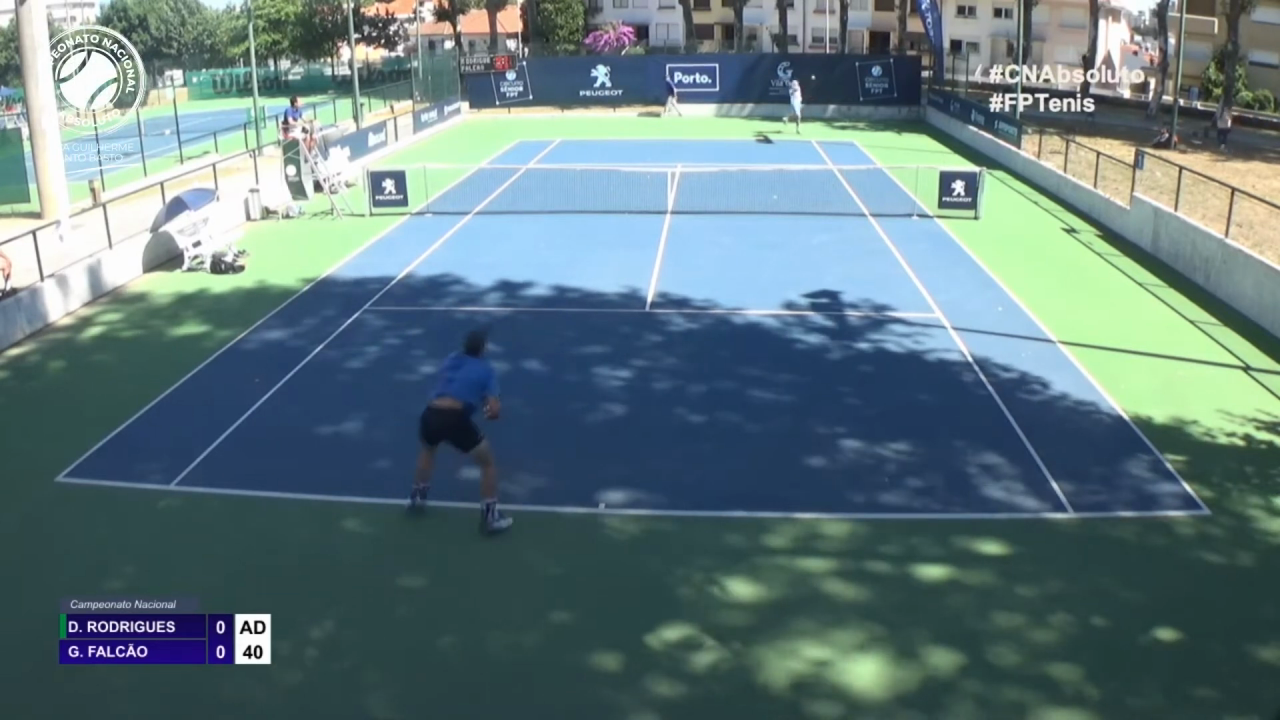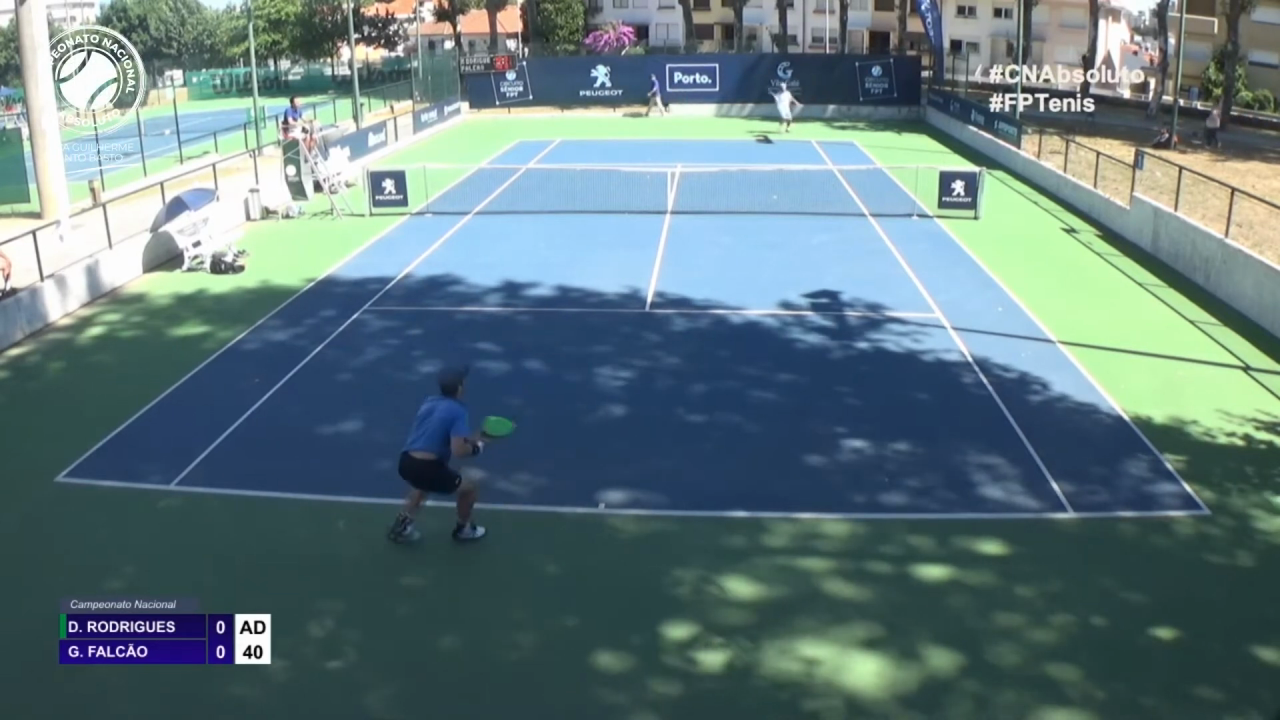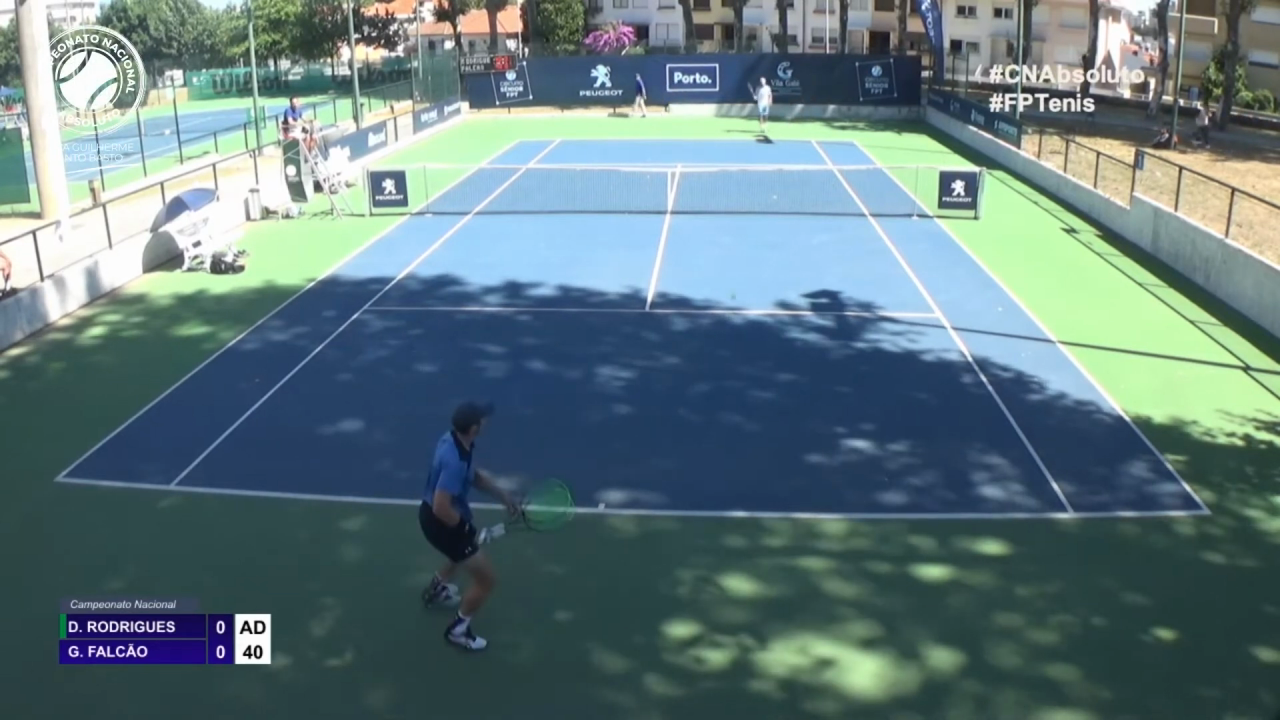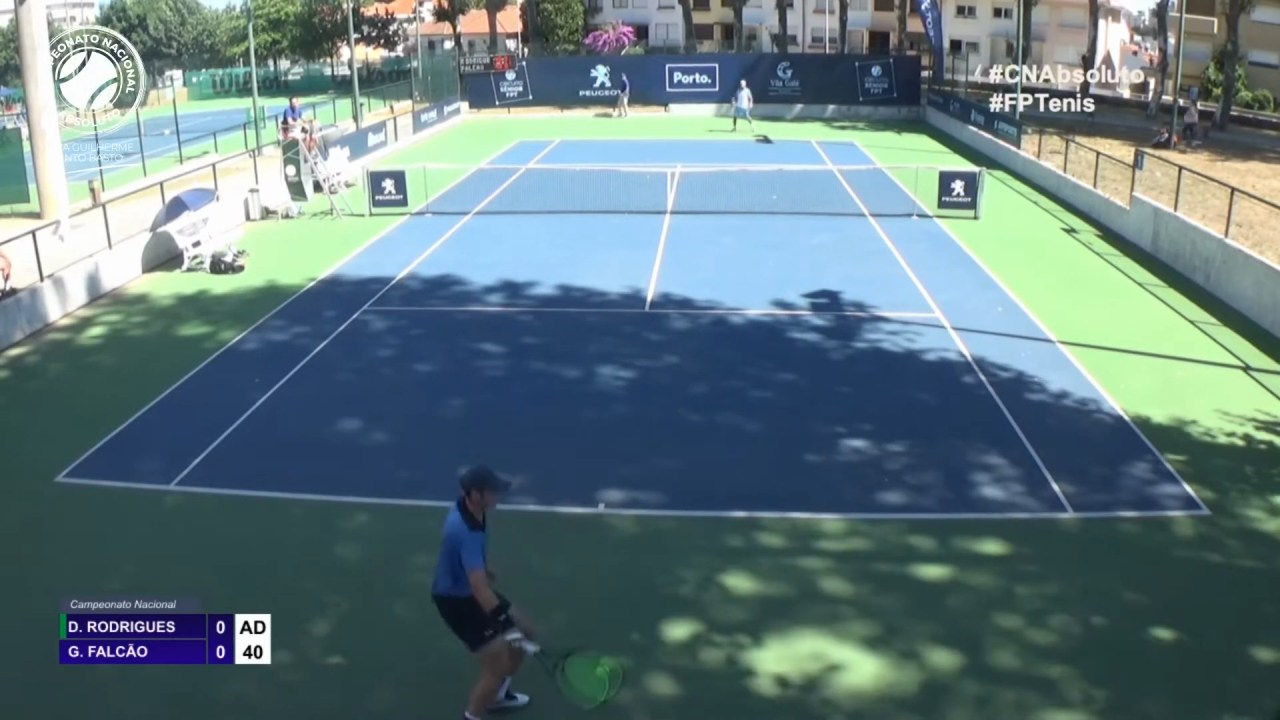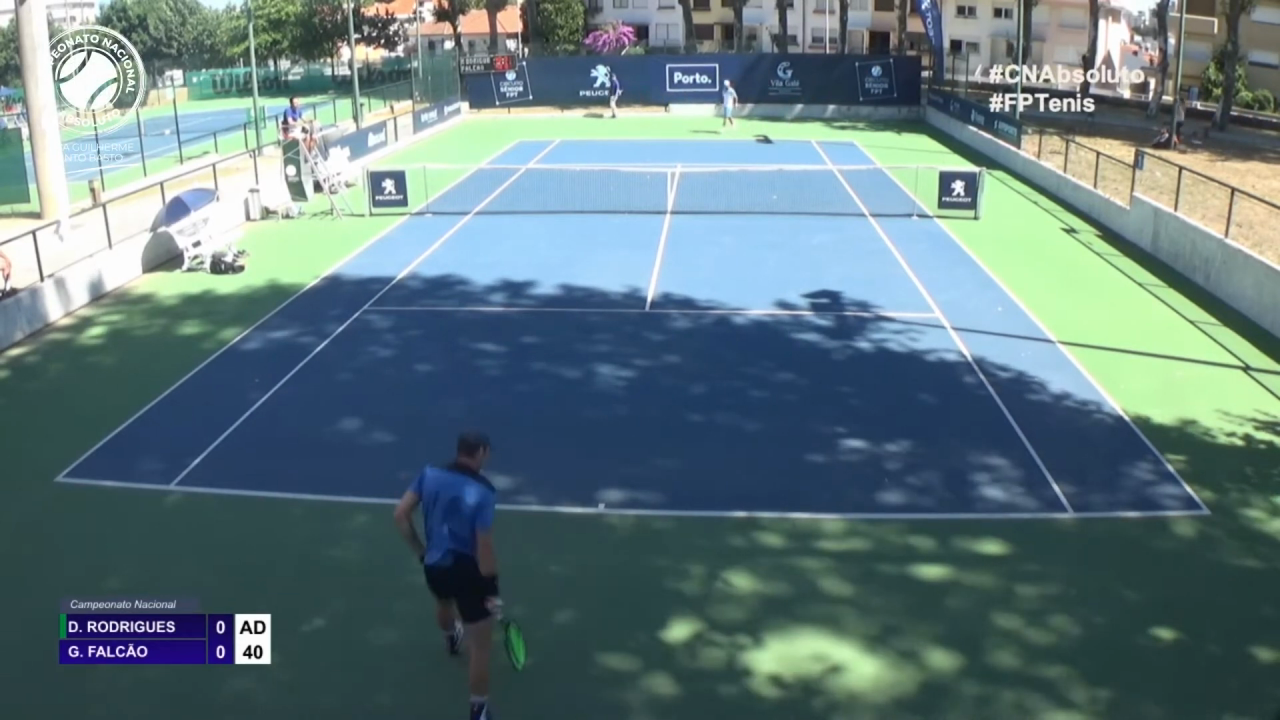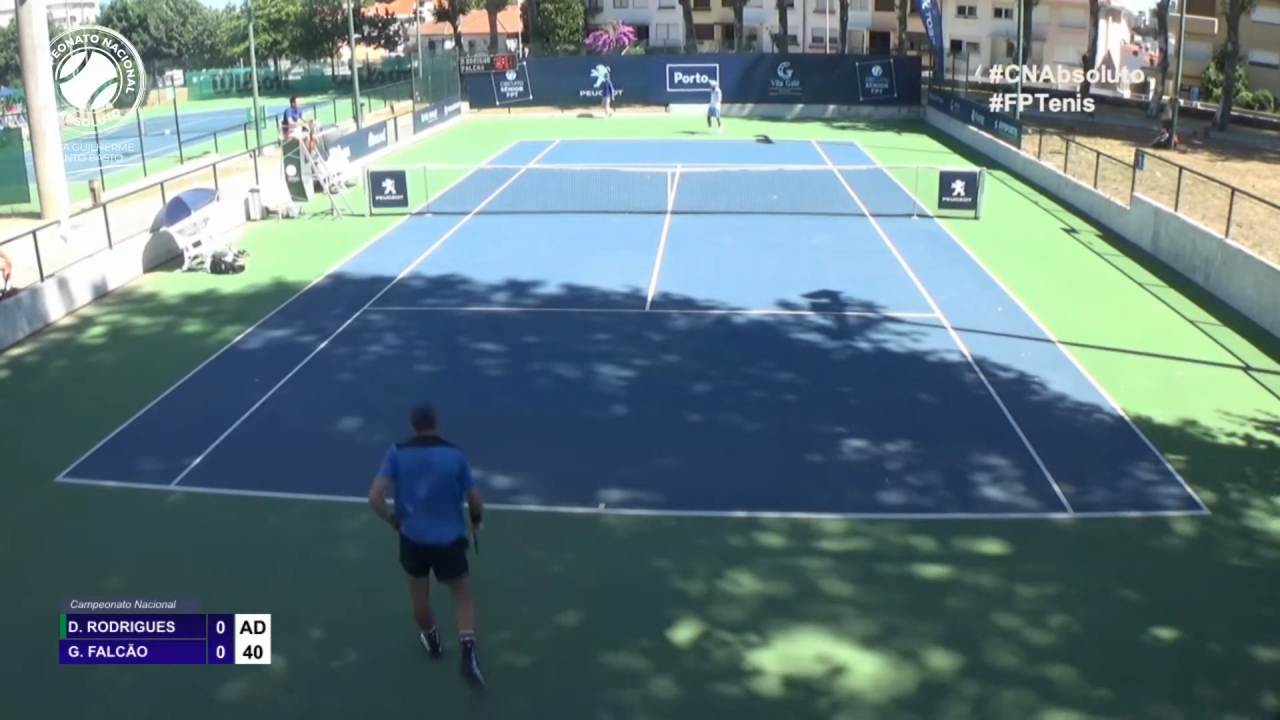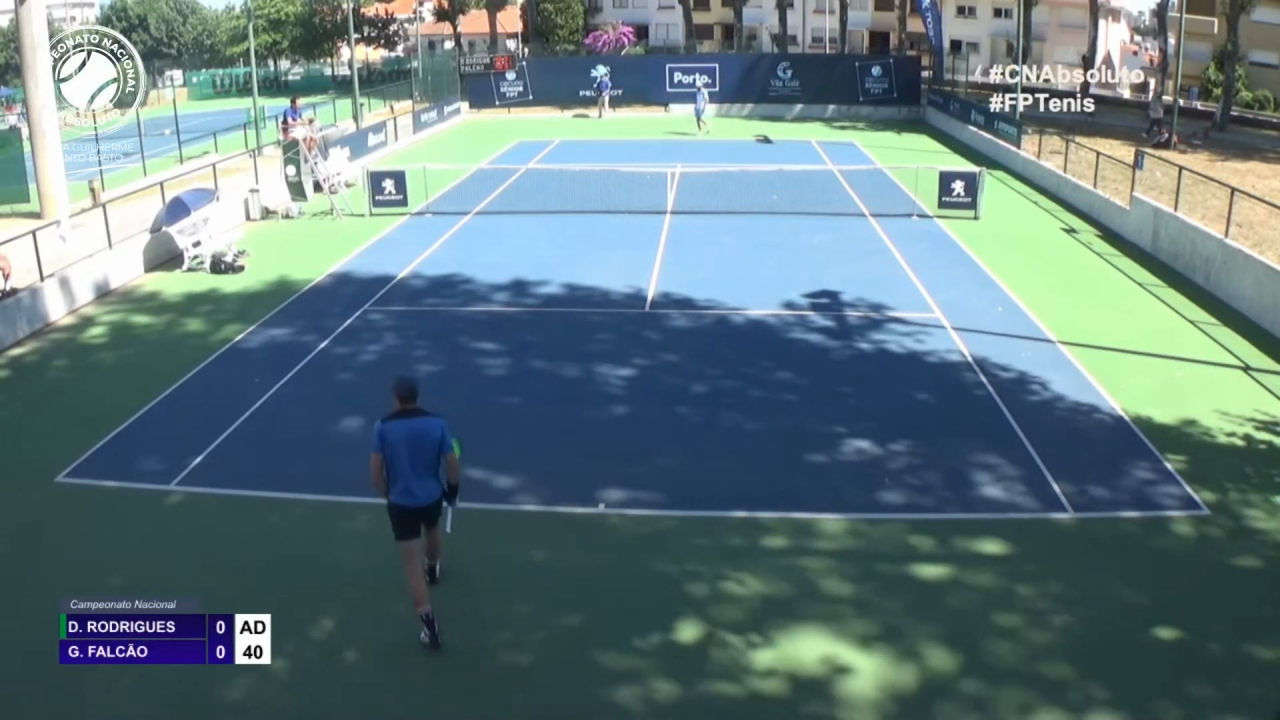
dt=0.4s
person 1, frame 1
left shoulder: (452, 360)
right shoulder: (486, 370)
right elbow: (495, 410)
right wrist: (490, 411)
left hip: (431, 415)
right hip: (457, 421)
left knee: (428, 450)
right knee: (487, 462)
left ankle: (417, 494)
right ankle: (489, 516)
person 1, frame 2
left shoulder: (430, 403)
right shoulder: (459, 411)
right elbow: (459, 451)
left wrist: (473, 438)
right wrist: (475, 448)
left hip: (406, 463)
right hip: (428, 470)
left knee: (425, 488)
right knee: (468, 489)
left ankle: (401, 526)
right ankle: (464, 529)
person 1, frame 3
left shoulder: (452, 440)
right shoulder: (454, 461)
left elbow: (472, 475)
right elbow: (440, 508)
left wrist: (502, 494)
right wrist: (469, 533)
left hip: (451, 516)
right hip: (439, 522)
left knee: (466, 556)
right knee: (486, 579)
left ankle: (437, 589)
right ankle: (459, 629)
person 1, frame 4
left shoulder: (465, 507)
right shoulder: (468, 534)
right elbow: (478, 588)
right wrist: (505, 622)
left hip: (462, 591)
right hip: (456, 602)
left knee: (521, 633)
right knee: (497, 667)
left ankle: (498, 693)
person 1, frame 5
left shoulder: (429, 475)
right shoulder: (484, 491)
left elbow: (399, 515)
right elbow: (484, 547)
left wrist: (419, 549)
right wrist: (492, 590)
left hip: (435, 564)
right hip: (467, 569)
left knee: (446, 602)
right knee: (480, 645)
left ankle: (451, 636)
person 1, frame 6
left shoulder: (396, 454)
right shoulder: (455, 455)
left elbow: (375, 498)
right elbow: (475, 499)
left wrist: (395, 521)
right wrist: (475, 520)
left hip: (412, 538)
right hip: (449, 539)
left knee: (419, 592)
right knee: (462, 595)
left ankle: (431, 638)
right ankle: (469, 652)
person 1, frame 7
left shoulder: (383, 427)
right shoulder: (436, 424)
left elbow: (376, 471)
right elbow: (452, 465)
left wrist: (388, 495)
right wrist: (452, 492)
left hip: (401, 503)
right hip: (431, 497)
left knee: (413, 566)
right knee: (432, 532)
left ankle: (429, 625)
right ankle: (432, 567)
